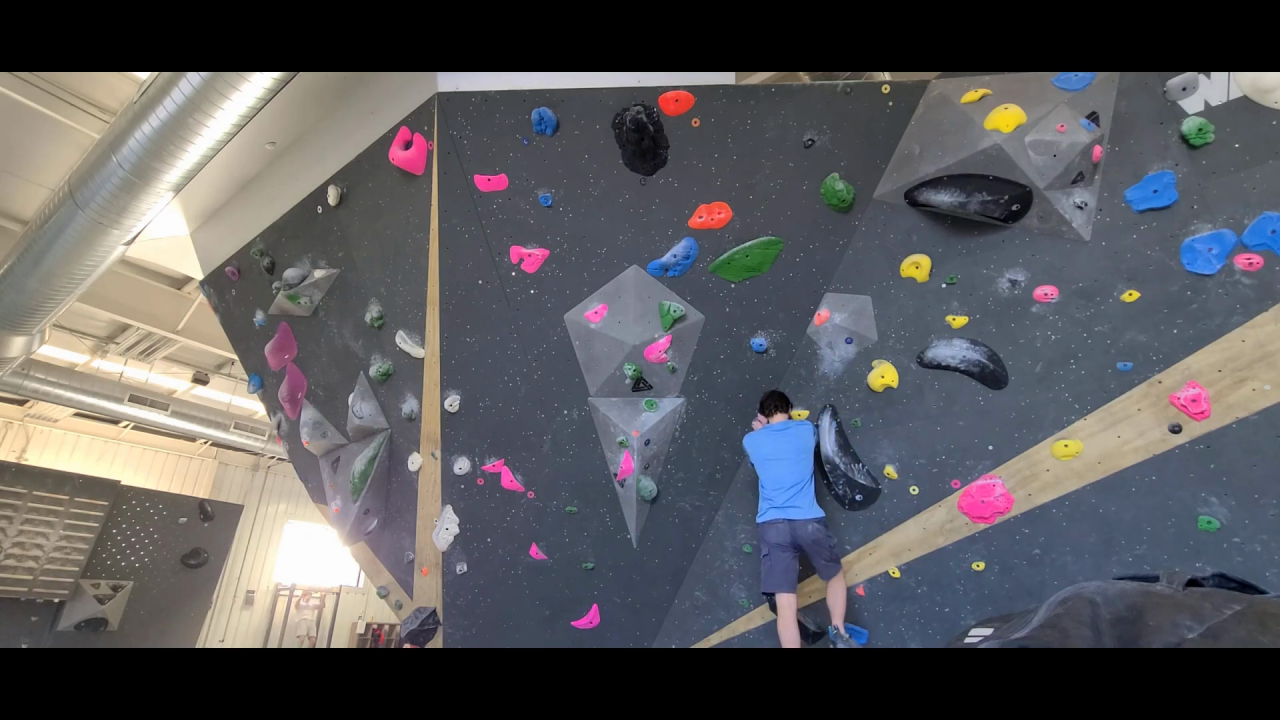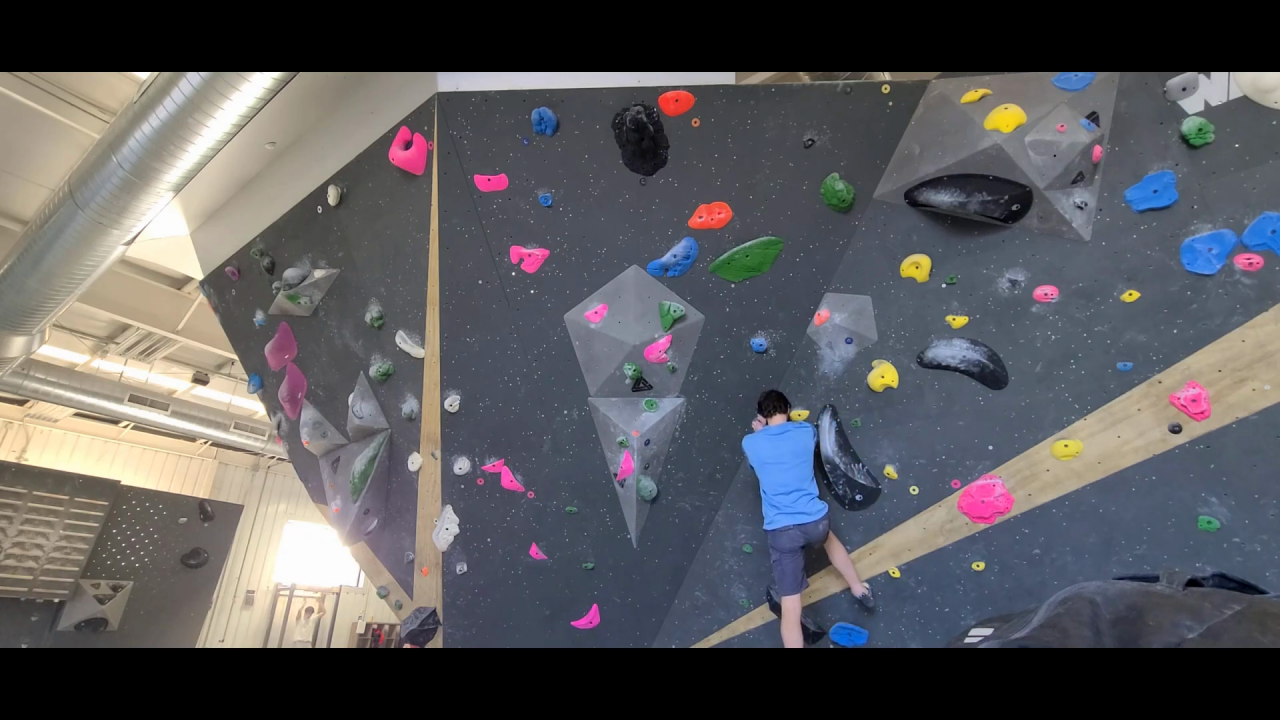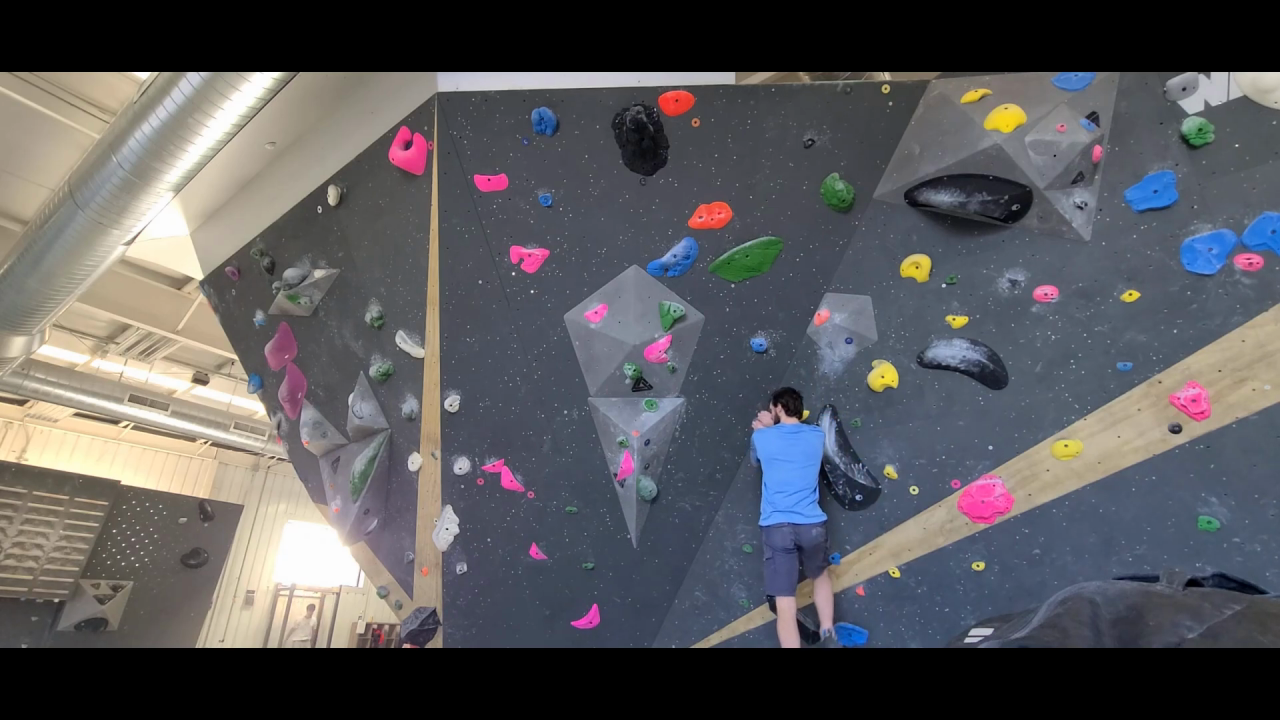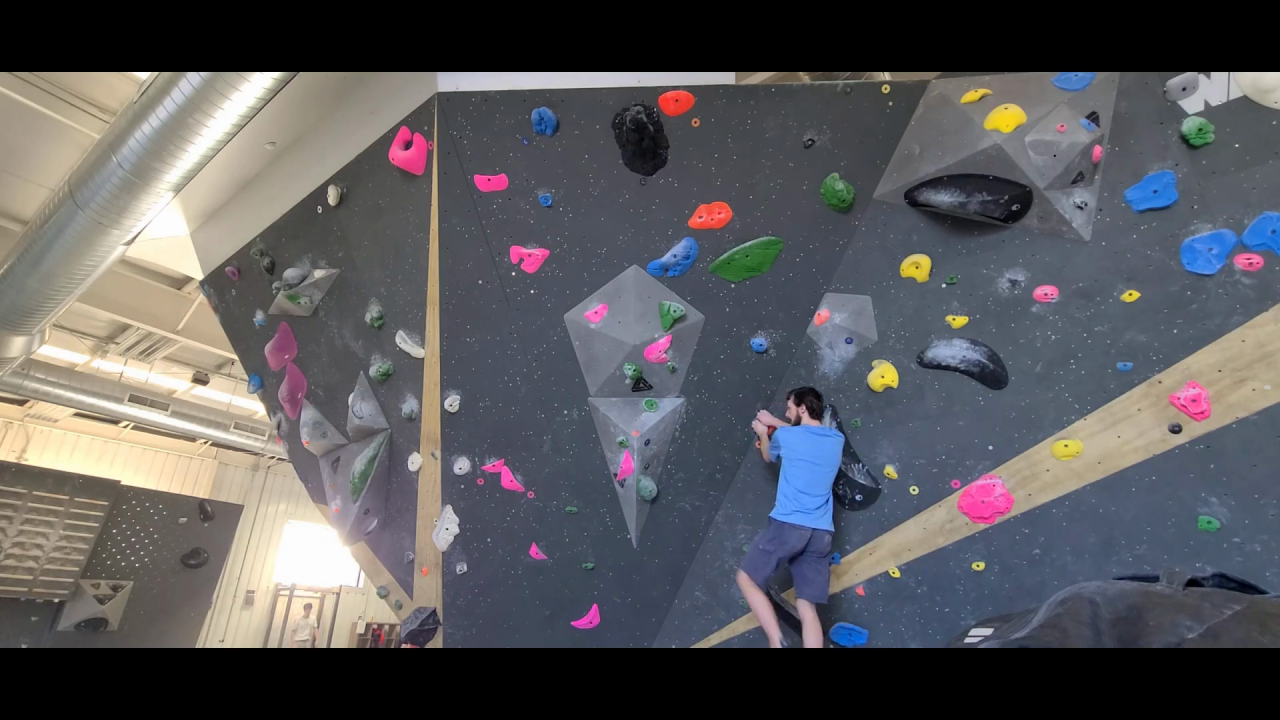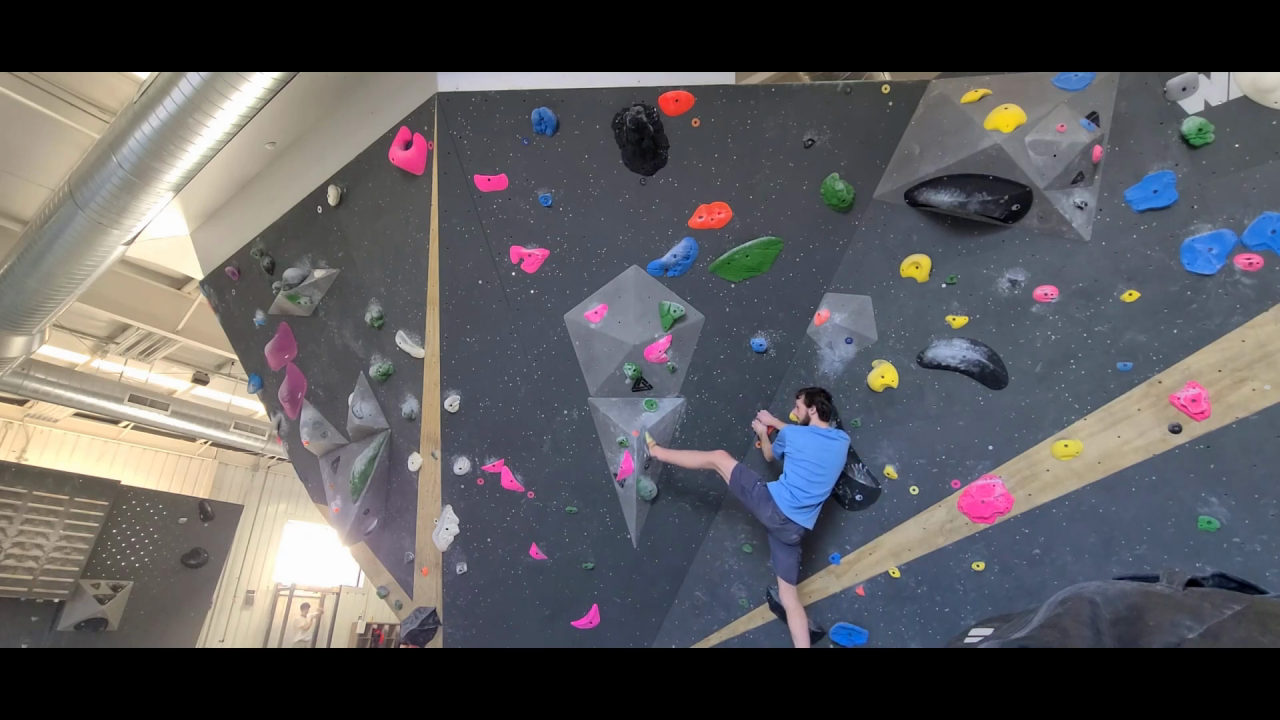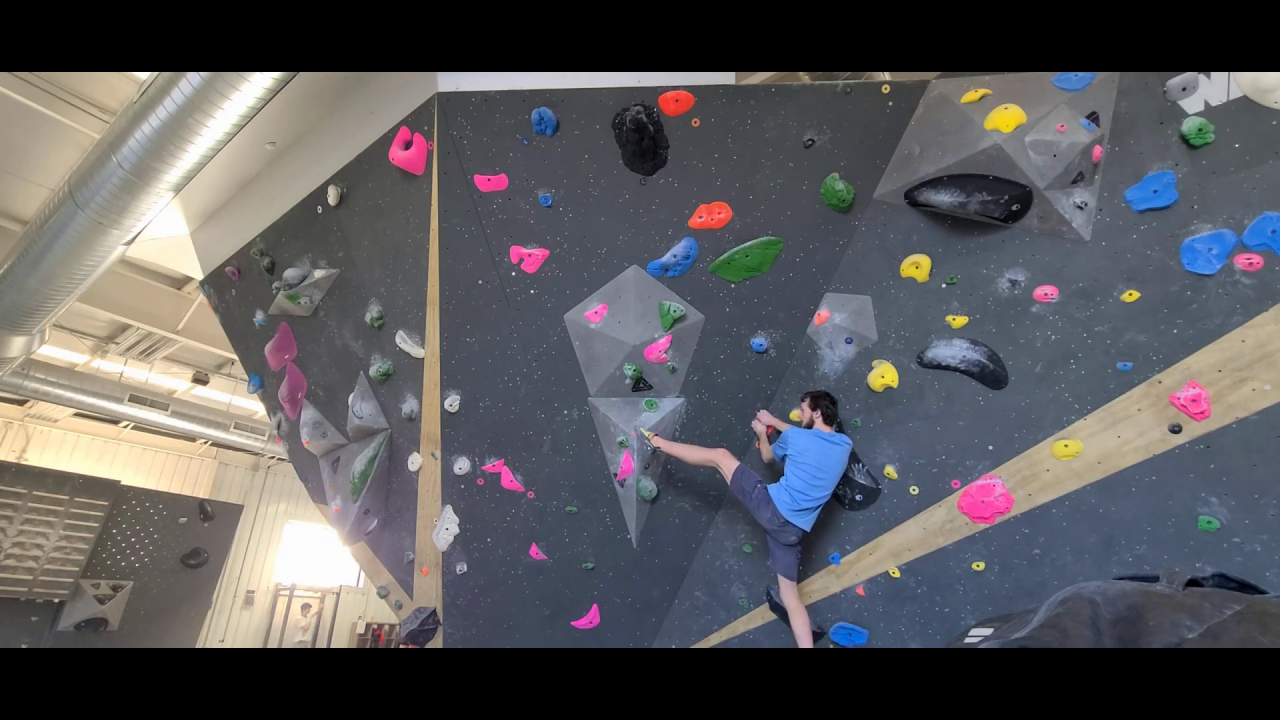
dt=0.5s
person 1, frame 1
left shoulder: (751, 440)
right shoulder: (806, 429)
left hip: (772, 526)
right hip: (809, 522)
left knee: (785, 604)
right knee: (835, 575)
right ankle: (838, 630)
person 1, frame 2
left shoulder: (750, 443)
right shoulder: (806, 431)
left hip: (781, 530)
right hip: (816, 520)
left knee: (790, 606)
right knee: (828, 538)
right ankle: (859, 590)
person 1, frame 3
left shoulder: (761, 437)
right shoulder: (817, 435)
left hip: (777, 527)
right hip: (813, 525)
left knee: (785, 607)
right knee: (819, 573)
right ankle: (828, 632)
person 1, frame 4
left shoulder: (787, 434)
right shoulder: (836, 439)
left elbow: (768, 456)
left wrist: (762, 434)
right wrist: (777, 424)
left hip: (787, 526)
right hip: (820, 533)
left knee: (746, 579)
right knee: (808, 610)
left ankle: (776, 644)
person 1, frame 5
left shoulder: (791, 435)
right shoulder: (843, 441)
left elbow: (769, 455)
left wrist: (762, 433)
right wrist: (774, 423)
left hip: (773, 505)
right hip: (794, 527)
left knee: (718, 457)
right knee: (789, 597)
left ankle: (657, 452)
person 1, frame 6
left shoulder: (794, 438)
right shoulder: (845, 445)
left elbow: (767, 456)
left wrist: (762, 433)
right wrist: (773, 422)
left hip: (772, 507)
right hip: (792, 528)
left knee: (720, 456)
right knee: (790, 596)
left ankle: (659, 443)
